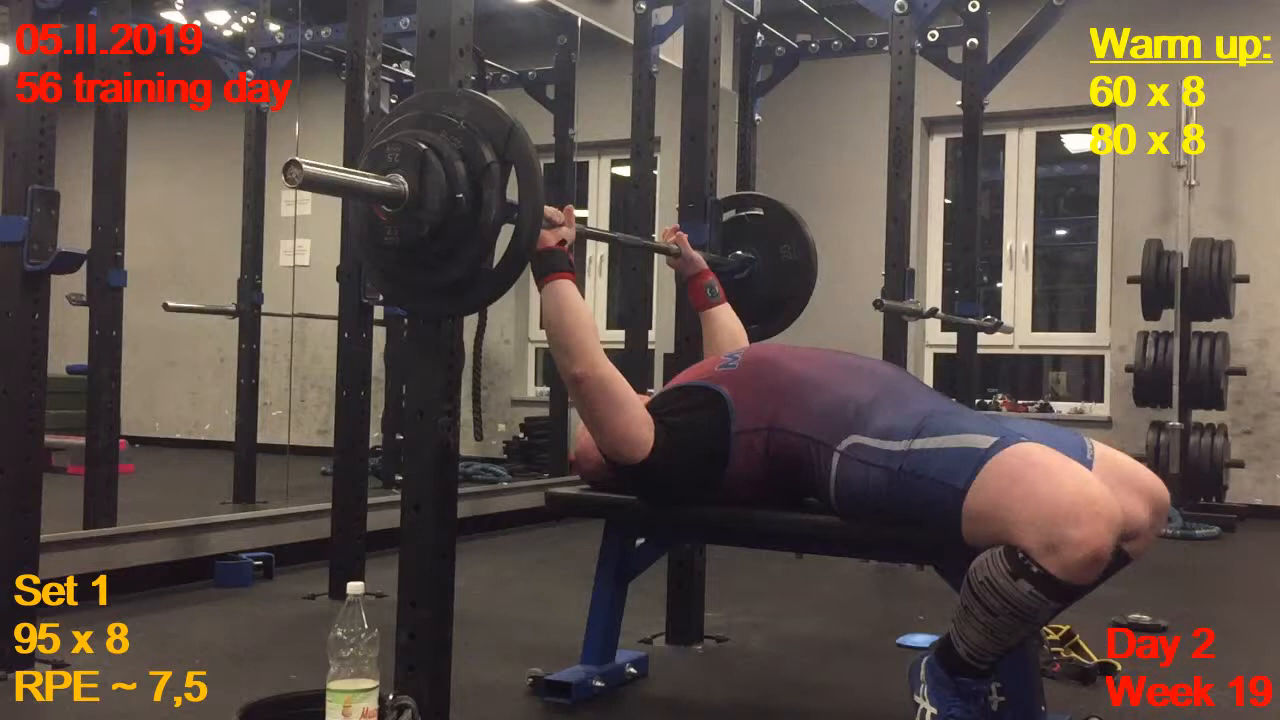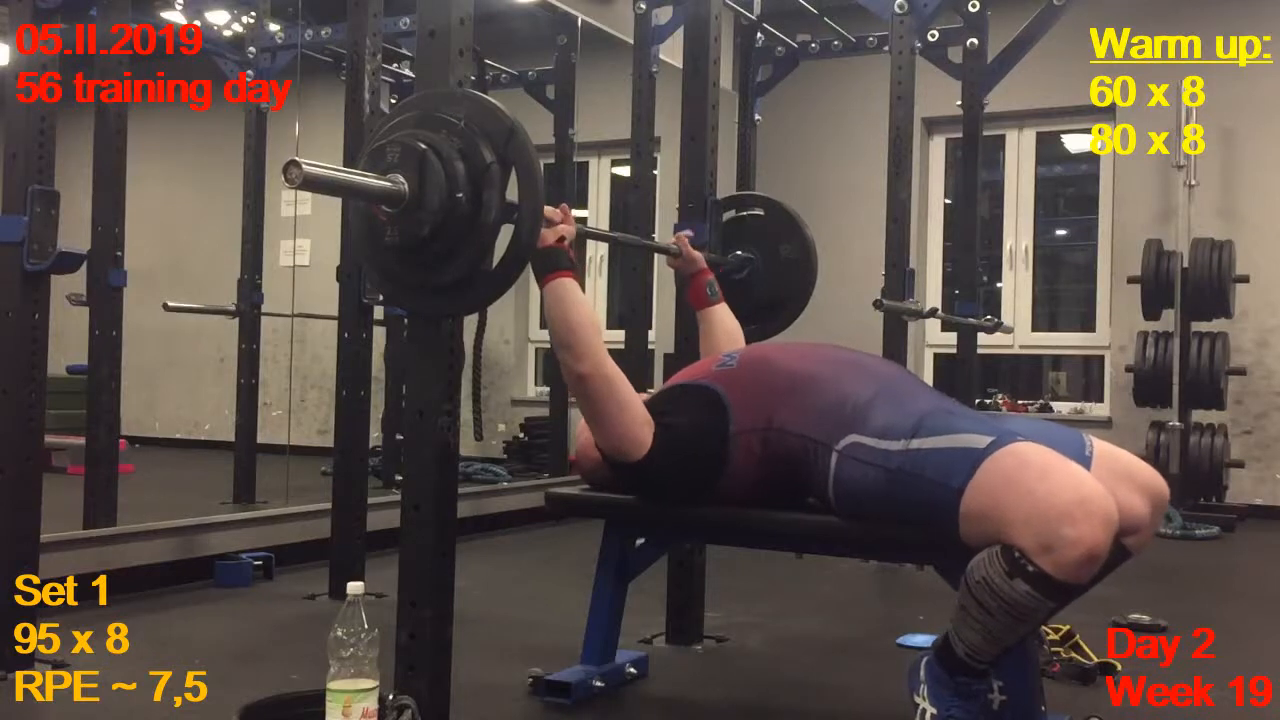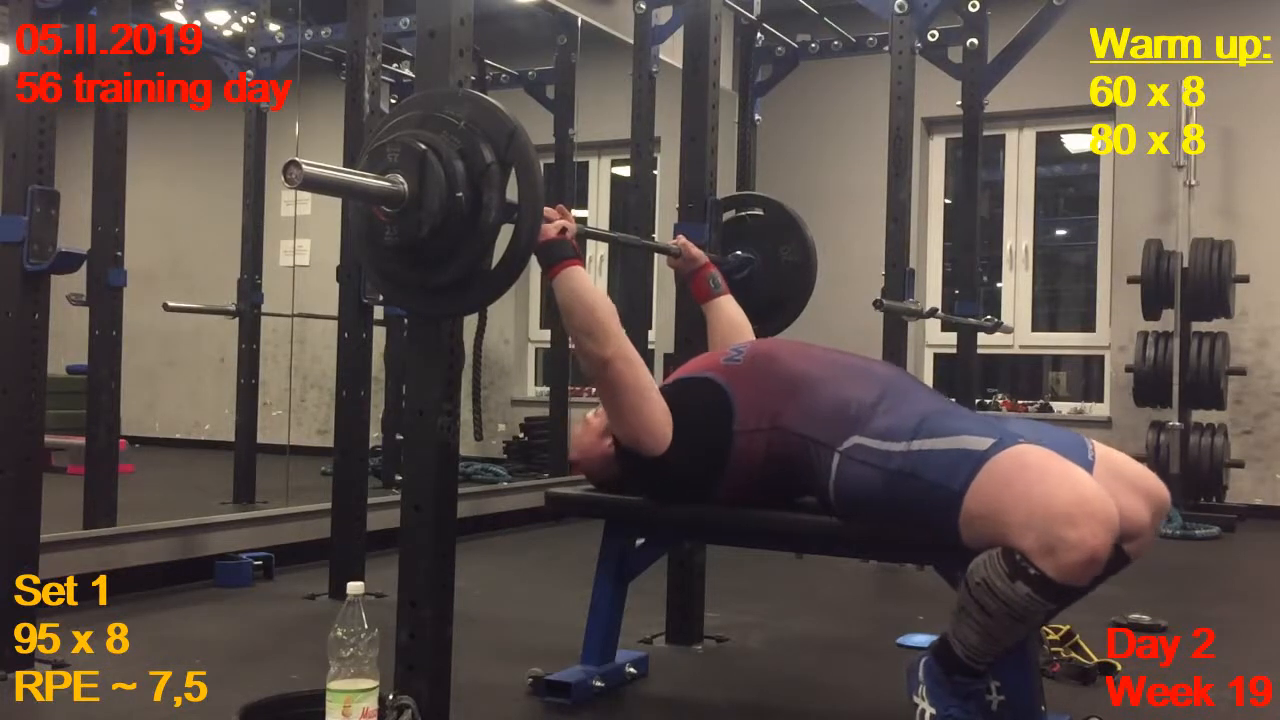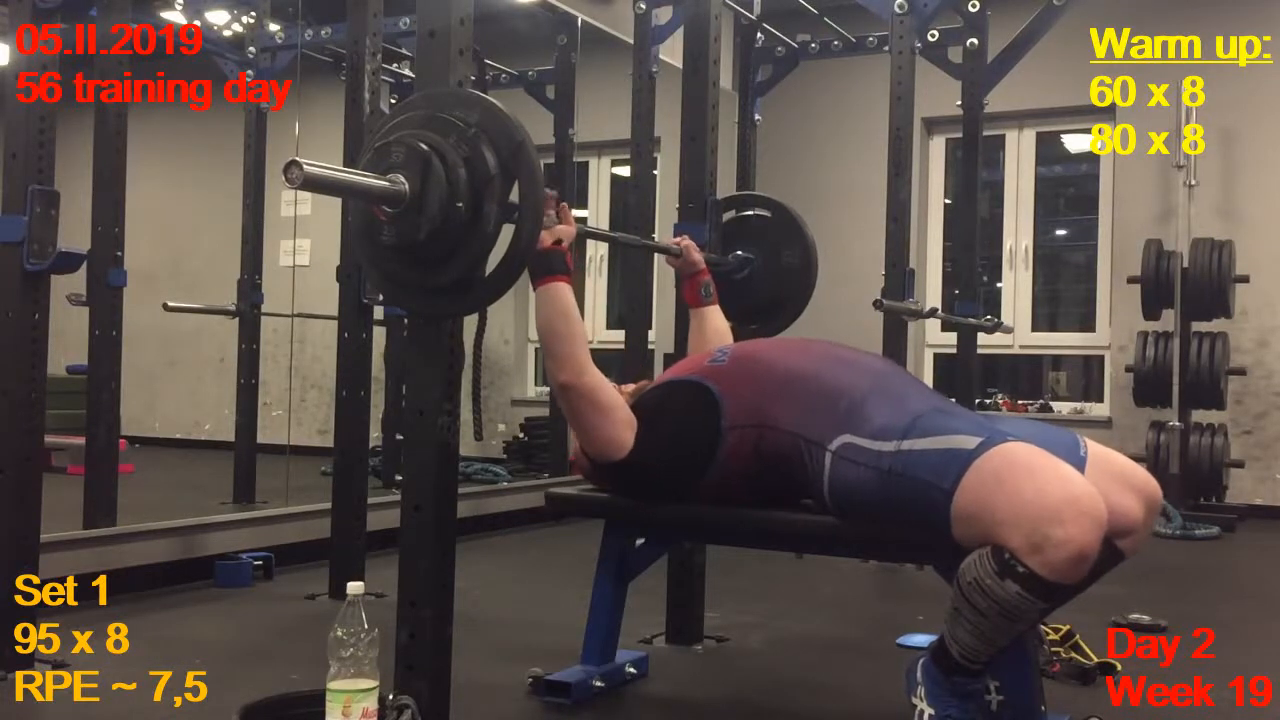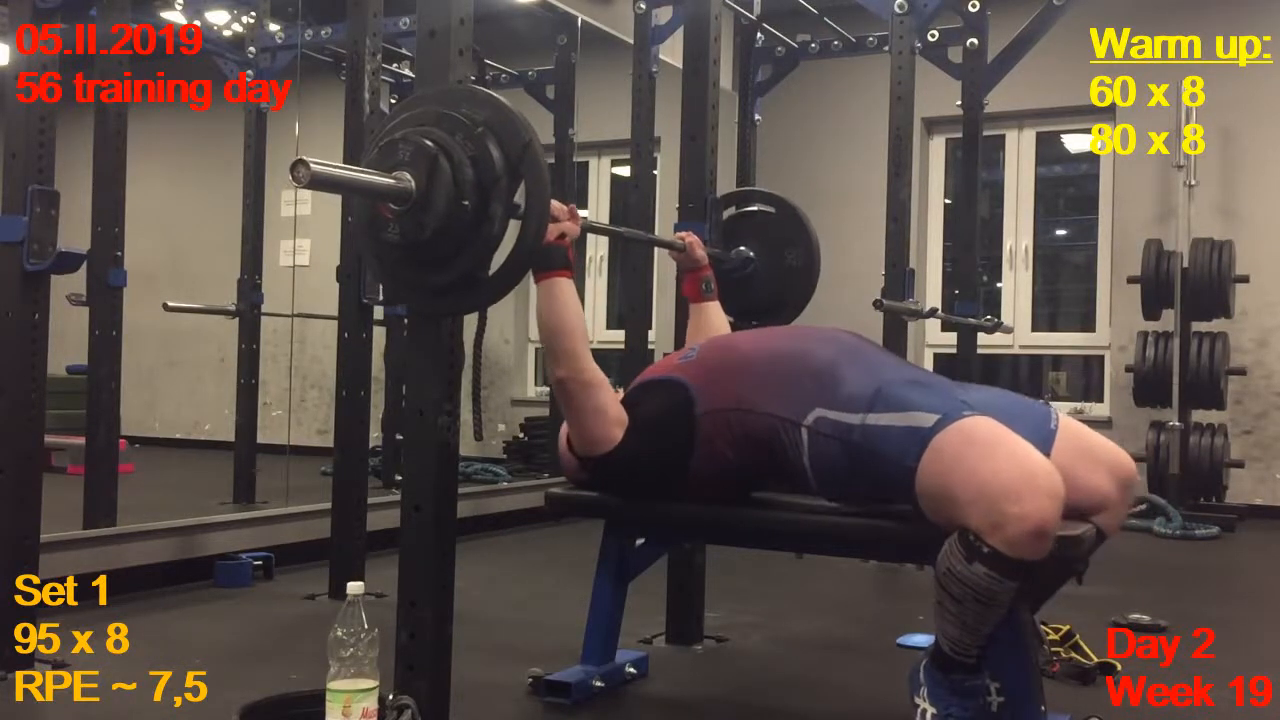
dt=1s
person 1, frame 1
left shoulder: (694, 418)
right shoulder: (658, 453)
left elbow: (736, 368)
right elbow: (586, 370)
left wrist: (698, 277)
right wrist: (553, 265)
left knee: (1141, 504)
right knee: (1082, 523)
left ankle: (990, 638)
person 1, frame 2
left shoulder: (696, 415)
right shoulder: (662, 455)
left elbow: (733, 365)
right elbow: (588, 367)
left wrist: (699, 277)
right wrist: (553, 264)
left knee: (1140, 499)
right knee: (1080, 522)
left ankle: (985, 641)
person 1, frame 3
left shoulder: (691, 415)
right shoulder: (662, 453)
left elbow: (741, 360)
right elbow: (607, 354)
left wrist: (702, 274)
right wrist: (560, 259)
left knee: (1142, 504)
right knee: (1081, 525)
left ankle: (993, 635)
person 1, frame 4
left shoulder: (676, 413)
right shoulder: (645, 452)
left elbow: (720, 370)
right elbow: (571, 375)
left wrist: (697, 280)
right wrist: (549, 267)
left knee: (1135, 503)
right knee: (1068, 525)
left ankle: (988, 639)
person 1, frame 5
left shoulder: (668, 413)
right shoulder: (629, 452)
left elbow: (708, 364)
right elbow: (571, 372)
left wrist: (697, 274)
right wrist: (552, 259)
left knee: (1111, 484)
right knee: (1027, 505)
left ankle: (986, 638)
